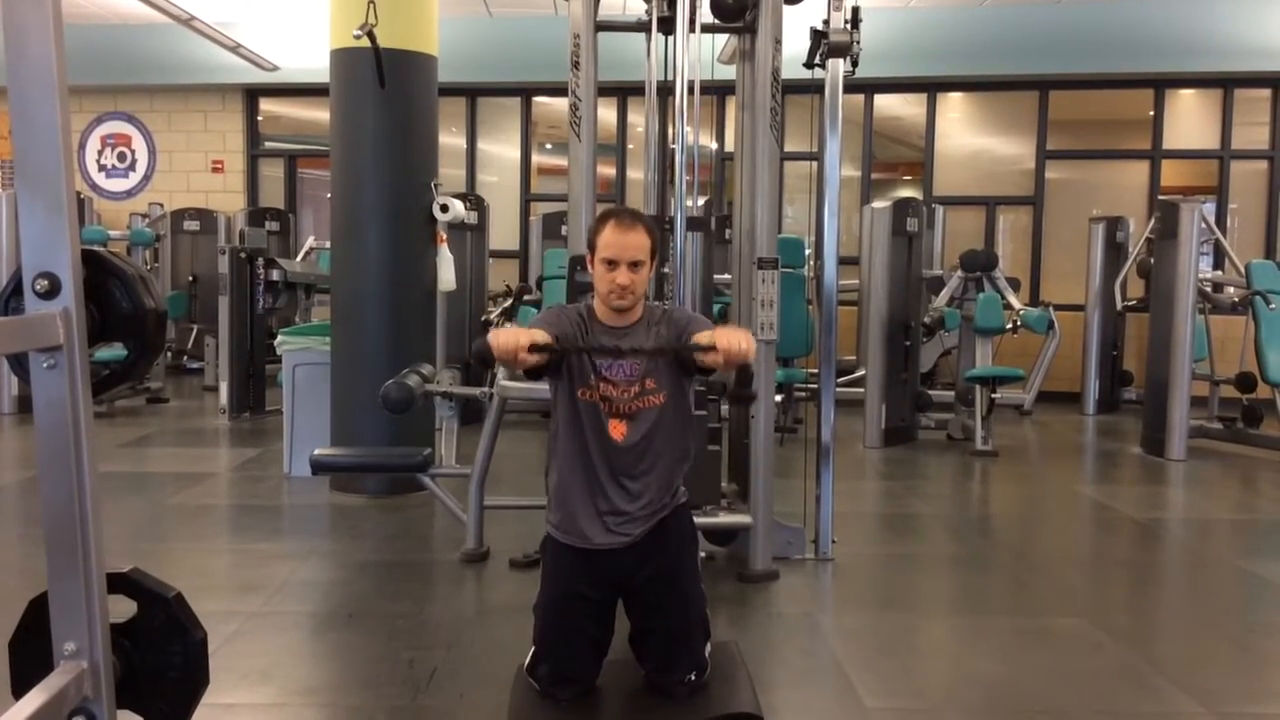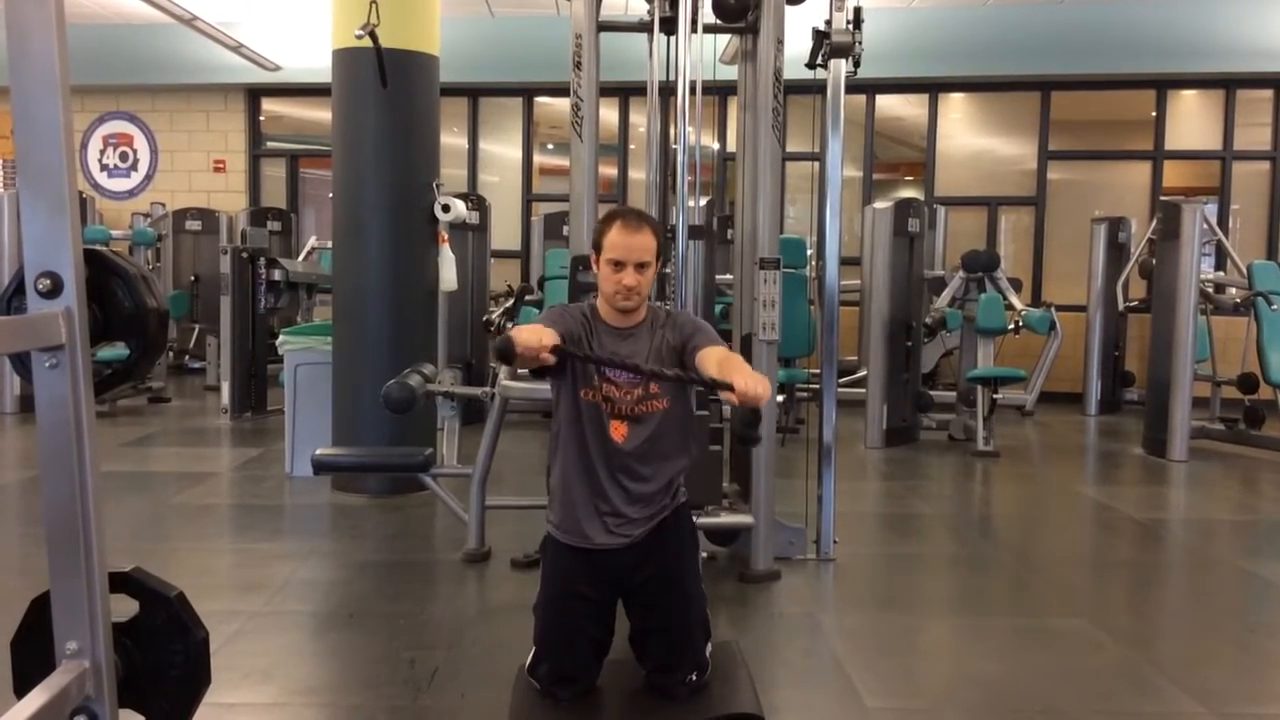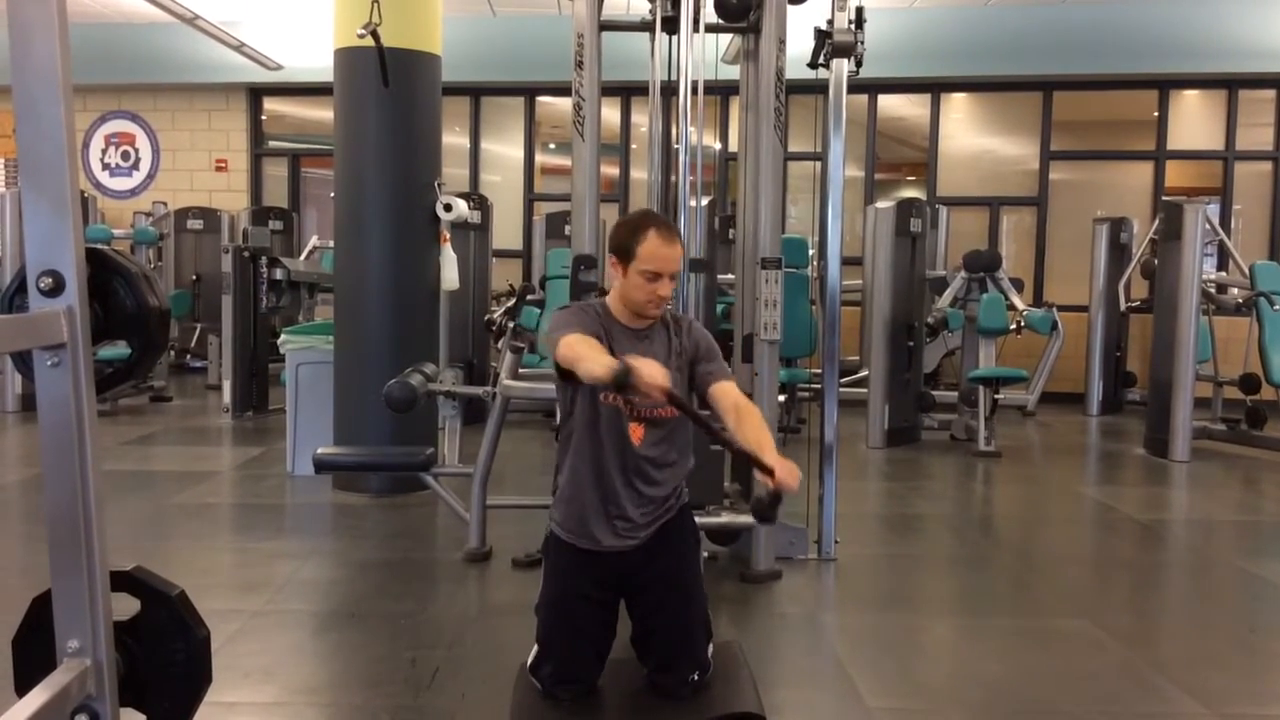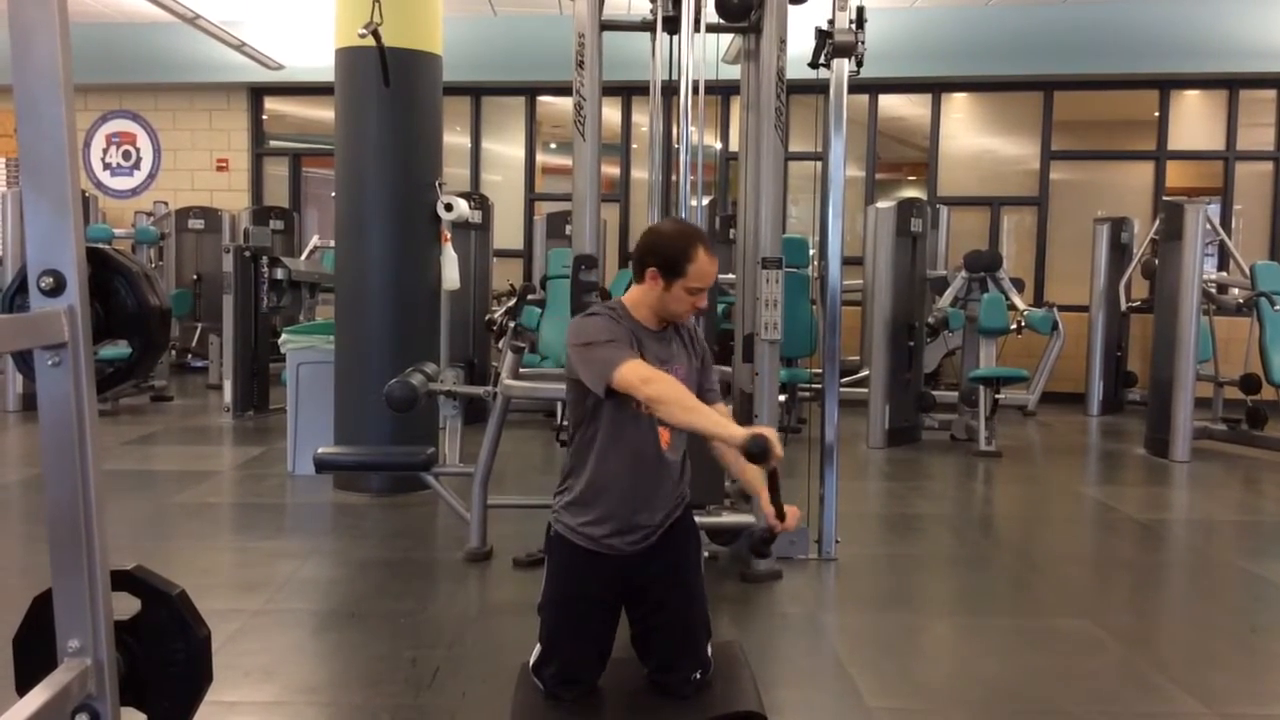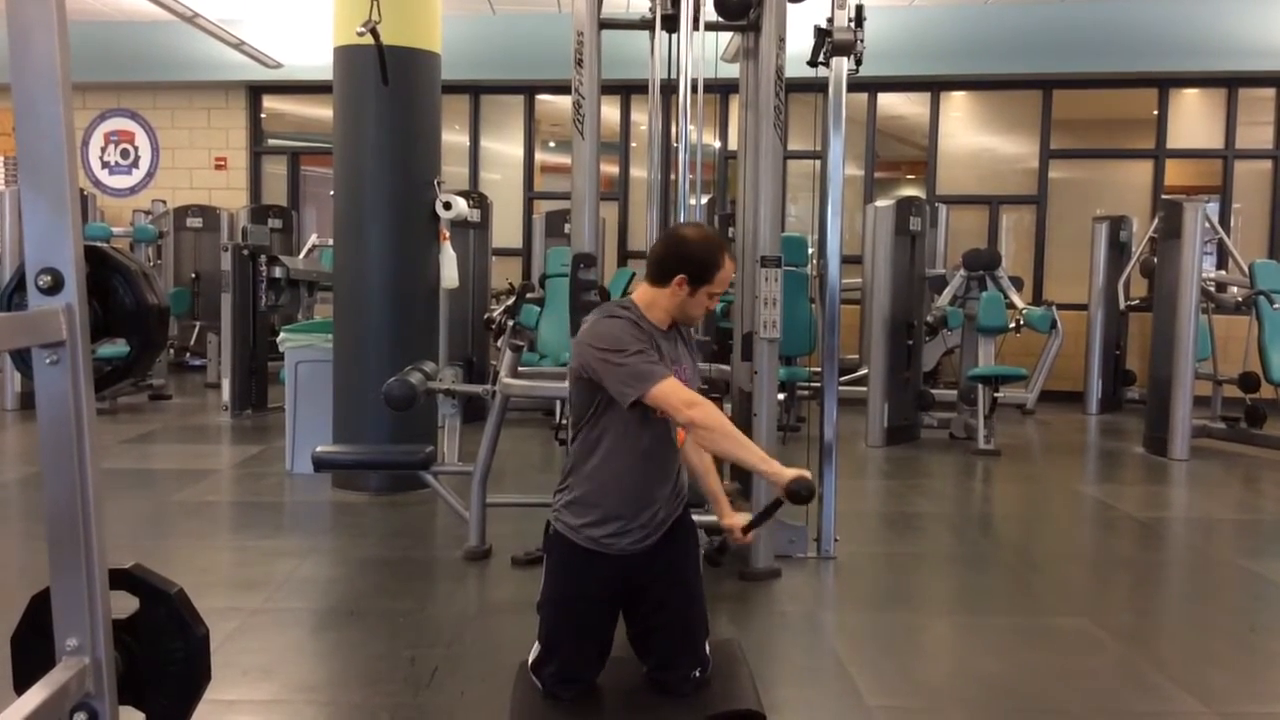
dt=0.3s
person 1, frame 1
left shoulder: (675, 327)
right shoulder: (565, 325)
left elbow: (710, 341)
right elbow: (533, 341)
left wrist: (730, 342)
right wrist: (511, 341)
left hip: (660, 528)
right hip: (576, 534)
left knee: (680, 679)
right knee: (559, 681)
left ankle: (647, 639)
right ankle: (591, 637)
person 1, frame 2
left shoulder: (680, 330)
right shoulder: (569, 324)
left elbow: (717, 358)
right elbow: (542, 339)
left wrist: (743, 377)
right wrist: (528, 340)
left hip: (661, 528)
right hip: (578, 533)
left knee: (682, 680)
right knee: (559, 682)
left ankle: (644, 636)
person 1, frame 3
left shoulder: (690, 336)
right shoulder: (576, 321)
left elbow: (731, 401)
right elbow: (580, 355)
left wrist: (771, 459)
right wrist: (627, 368)
left hip: (663, 528)
right hip: (582, 534)
left knee: (683, 679)
right knee: (562, 682)
left ankle: (648, 633)
person 1, frame 4
left shoulder: (691, 340)
right shoulder: (595, 330)
left elbow: (720, 428)
right elbow: (651, 388)
left wrist: (767, 498)
right wrist: (741, 432)
left hip: (667, 530)
right hip: (587, 536)
left knee: (684, 679)
right knee: (564, 683)
left ankle: (650, 634)
person 1, frame 5
left shoulder: (679, 336)
right shoulder: (608, 333)
right elbow: (688, 413)
left wrist: (723, 508)
right wrist: (775, 470)
left hip: (665, 529)
right hip: (588, 537)
left knee: (683, 678)
right knee: (564, 682)
left ankle: (645, 635)
